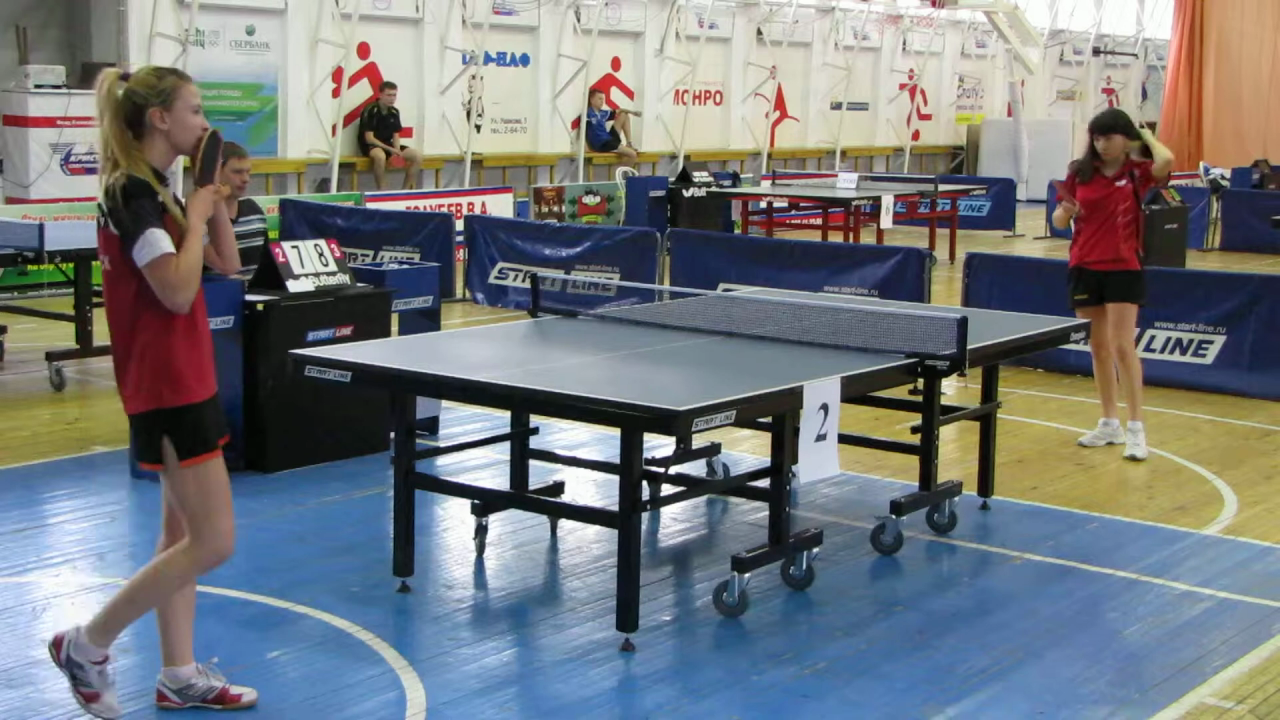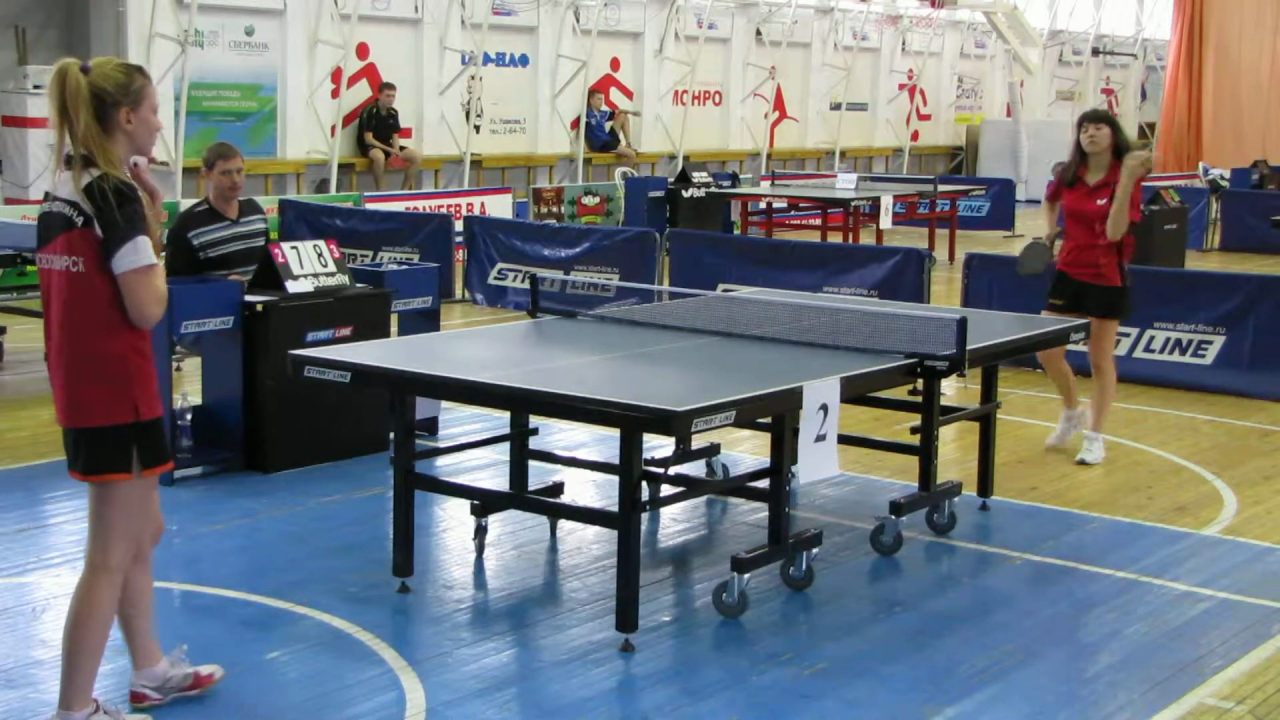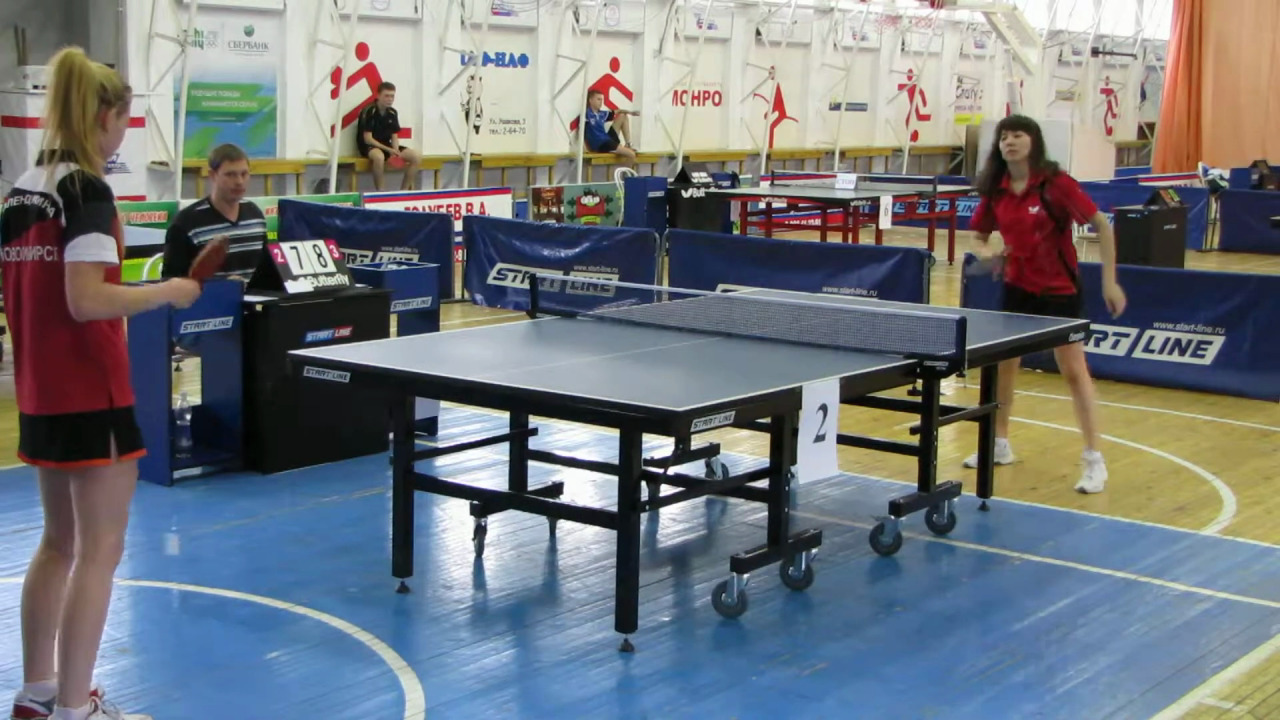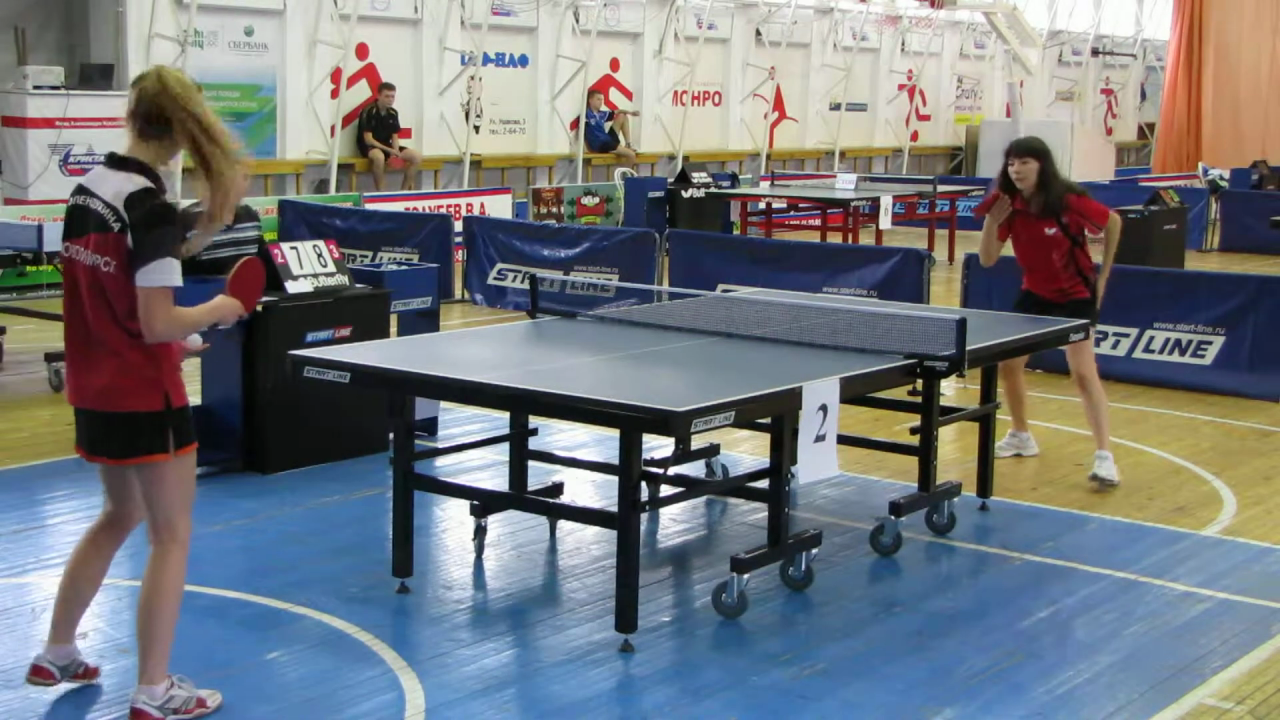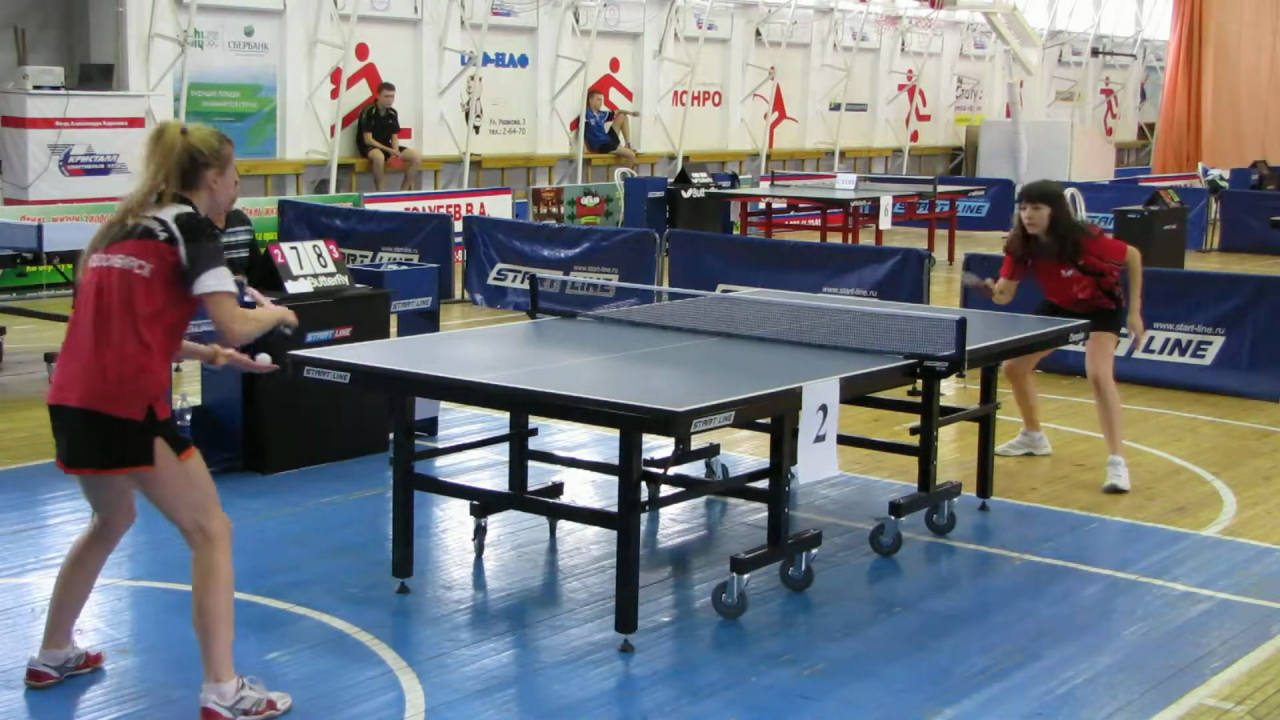
dt=1s
person 1, frame 1
left shoulder: (155, 188)
right shoulder: (132, 191)
left elbow: (228, 264)
right elbow: (178, 293)
left wrist: (214, 202)
right wrist: (196, 215)
left hip: (186, 382)
right hip: (165, 388)
left knee: (183, 535)
right knee: (212, 543)
right ankle: (85, 645)
person 1, frame 2
left shoulder: (63, 190)
right shoulder: (112, 194)
right elbow: (146, 309)
left wrist: (148, 213)
right wrist: (160, 269)
left hip: (81, 394)
right hip: (118, 398)
left knee: (143, 532)
right knee: (110, 557)
person 1, frame 3
right shoulder: (86, 190)
right elbow: (86, 300)
right wrist: (167, 291)
right hip: (88, 394)
left knee: (61, 541)
right knee: (100, 551)
person 1, frame 4
left shoulder: (86, 189)
right shoulder: (150, 208)
left elbow: (98, 293)
right elbow: (156, 324)
right wrist: (215, 310)
left hip: (92, 389)
right hip: (144, 396)
left knee: (120, 516)
right knee: (171, 536)
left ankle: (56, 651)
person 1, frame 5
left shoulder: (122, 226)
right shoulder: (189, 227)
right elbow: (237, 328)
left wrist: (202, 352)
right wrist: (272, 311)
left hip: (70, 402)
right hip: (126, 408)
left knee: (113, 520)
right knee: (210, 532)
left ankle: (52, 655)
person 2, frame 1
left shoulder: (1137, 171)
right shoulder: (1080, 172)
left elbow: (1166, 162)
right elbow: (1058, 222)
left wrist: (1147, 137)
right wrist: (1065, 212)
left hip: (1123, 269)
right hip: (1084, 269)
left knee: (1122, 347)
right knee: (1098, 348)
left ankle: (1135, 429)
right ankle: (1109, 423)
person 2, frame 2
left shoulder: (1129, 180)
right shoulder: (1068, 175)
left elbow: (1115, 233)
right elbow: (1050, 201)
left wrist: (1127, 180)
right wrist: (1052, 233)
left hip: (1107, 279)
right hip: (1069, 272)
left knee: (1100, 360)
right knee: (1046, 351)
left ankle: (1095, 438)
right ankle: (1074, 413)
person 2, frame 3
left shoulder: (1056, 183)
right shoulder: (993, 190)
left elbow: (1102, 224)
right elbow: (979, 240)
left wrist: (1110, 280)
right wrist: (988, 252)
left hip: (1060, 288)
right hip: (1018, 288)
left knee: (1074, 371)
right knee: (1003, 365)
left ankle: (1094, 460)
right ankle: (999, 444)
person 2, frame 4
left shoulder: (1068, 201)
right shoulder: (1008, 206)
left elbow: (1114, 223)
right elbow: (987, 260)
left wrist: (1103, 276)
right wrist: (992, 221)
left hip: (1076, 295)
right hip: (1035, 294)
left knee: (1083, 372)
right knee: (1008, 365)
left ankle: (1104, 456)
right ankle: (1021, 436)
person 2, frame 5
left shoulder: (1084, 240)
right shoulder: (1021, 246)
left elbow: (1133, 257)
right elbow: (1004, 294)
left wrist: (1134, 312)
right wrist: (993, 291)
left hip: (1101, 307)
right hip: (1058, 308)
left knee: (1099, 374)
right knee: (1013, 367)
left ankle: (1117, 462)
right ankle: (1033, 435)
